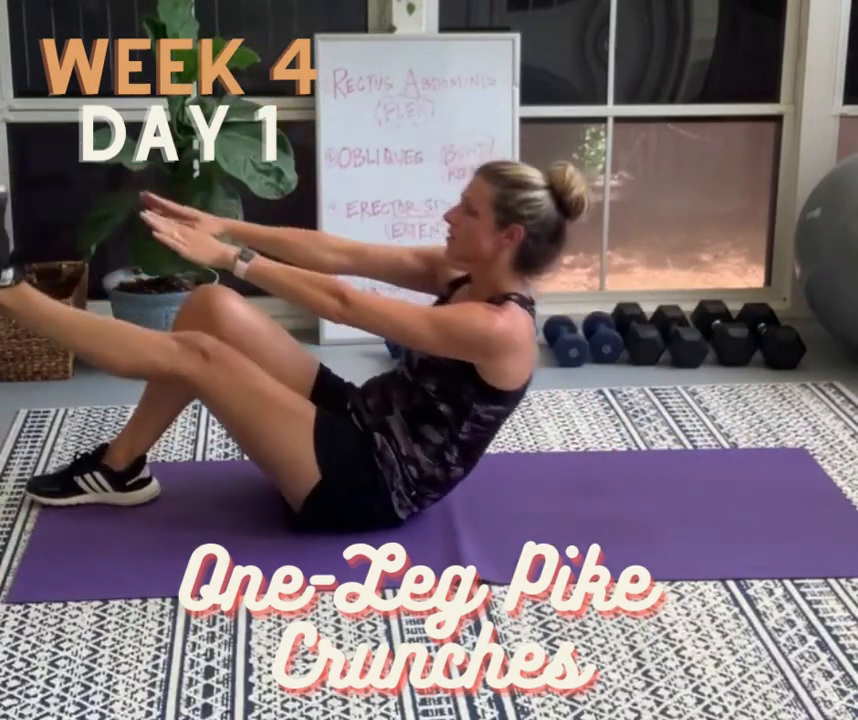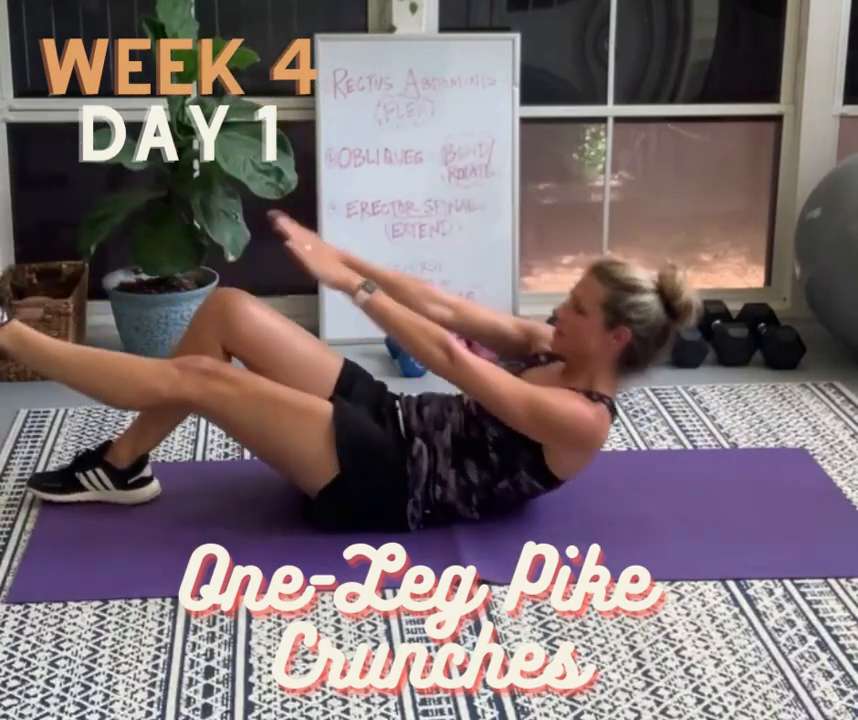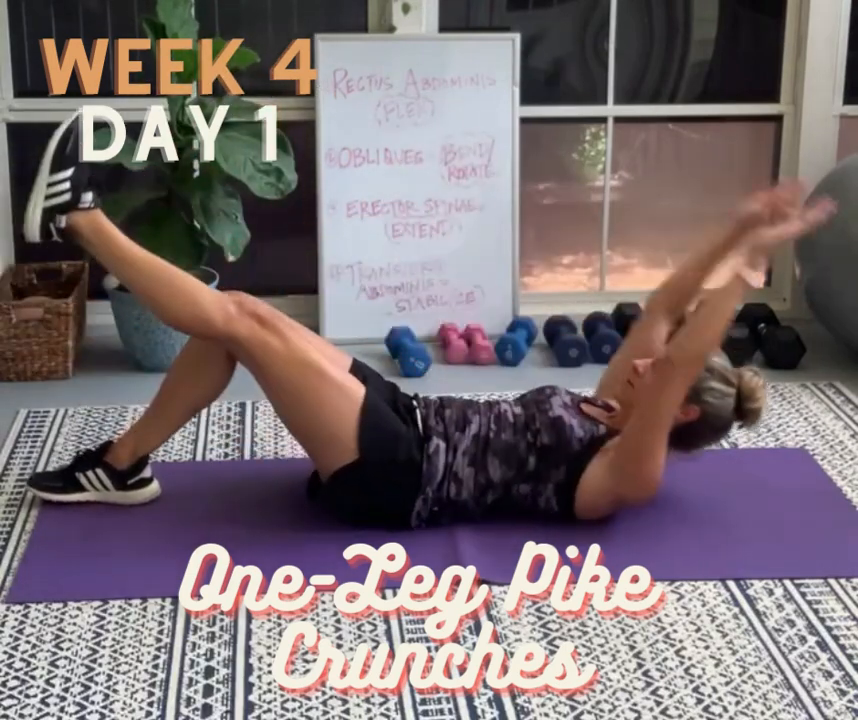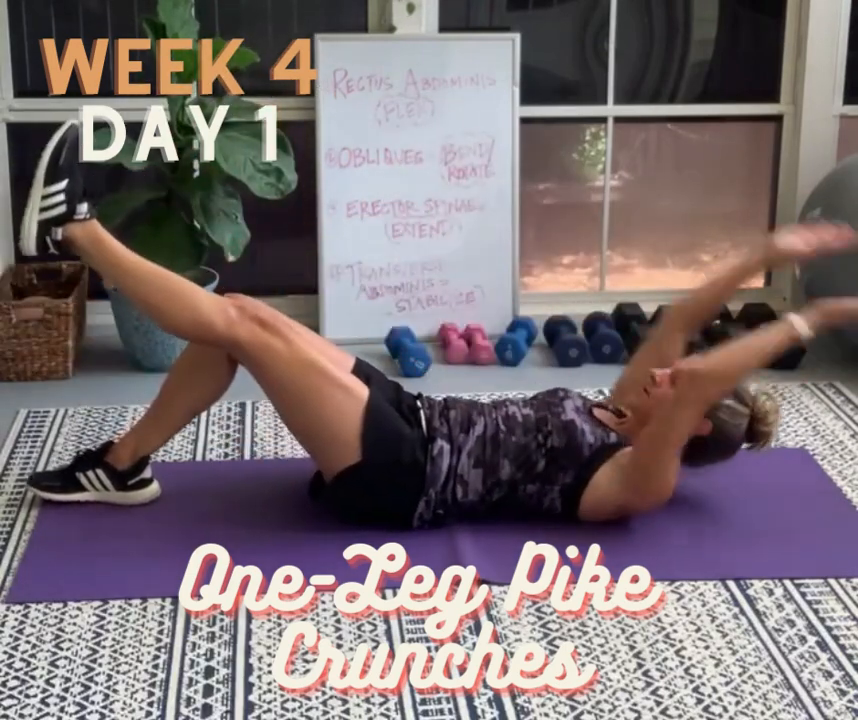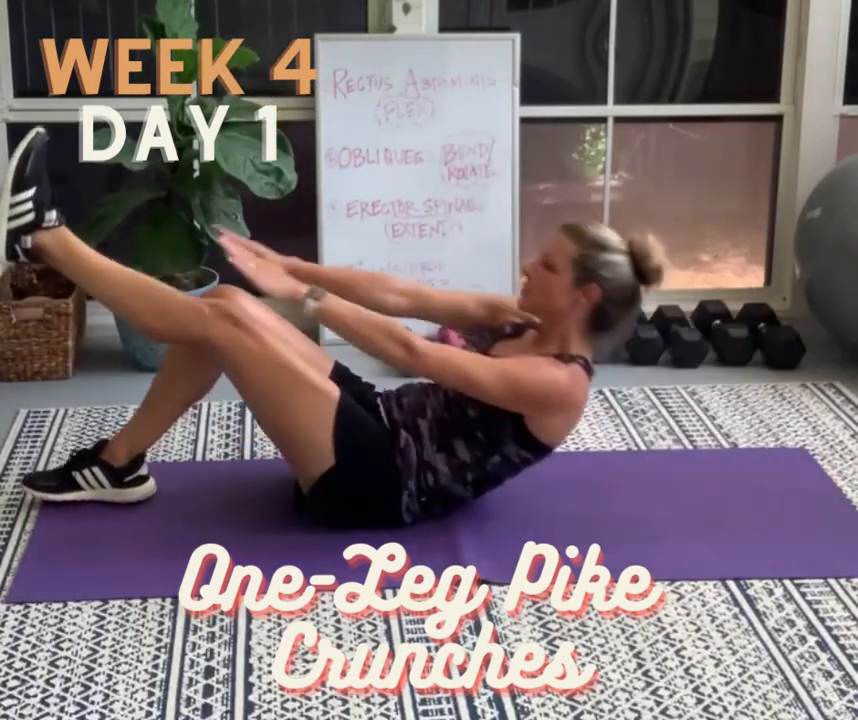
dt=0.5s
person 1, frame 1
left shoulder: (499, 329)
right shoulder: (465, 274)
left elbow: (344, 304)
right elbow: (341, 255)
left wrist: (233, 258)
right wrist: (225, 228)
left hip: (368, 487)
right hip: (359, 426)
left knee: (192, 355)
right knee: (210, 305)
right ankle: (120, 469)
person 1, frame 2
left shoulder: (582, 420)
right shoulder: (552, 351)
left elbow: (450, 361)
right elbow: (442, 306)
left wrist: (349, 282)
right wrist: (346, 259)
left hip: (382, 486)
right hip: (388, 423)
left knee: (195, 377)
right knee: (229, 308)
right ankle: (122, 467)
person 1, frame 3
left shoulder: (631, 476)
right shoulder: (608, 413)
left elbow: (674, 373)
right elbow: (655, 319)
left wrist: (743, 261)
right wrist: (736, 238)
left hip: (395, 478)
right hip: (409, 424)
left knee: (236, 320)
right knee: (237, 320)
left ankle: (82, 217)
right ankle: (121, 467)
person 1, frame 4
left shoulder: (640, 480)
right shoulder: (615, 418)
left elbow: (685, 396)
right elbow: (671, 330)
right wrist: (769, 255)
left hip: (404, 477)
right hip: (418, 428)
left knee: (238, 323)
right knee: (242, 318)
left ankle: (77, 229)
right ankle: (119, 463)
person 1, frame 5
left shoulder: (559, 385)
right shoulder: (524, 324)
left elbow: (412, 354)
right elbow: (403, 297)
left wrist: (301, 295)
right wrist: (294, 265)
left hip: (376, 482)
right hip: (378, 422)
left knee: (217, 322)
right knee: (225, 302)
right ankle: (117, 465)
